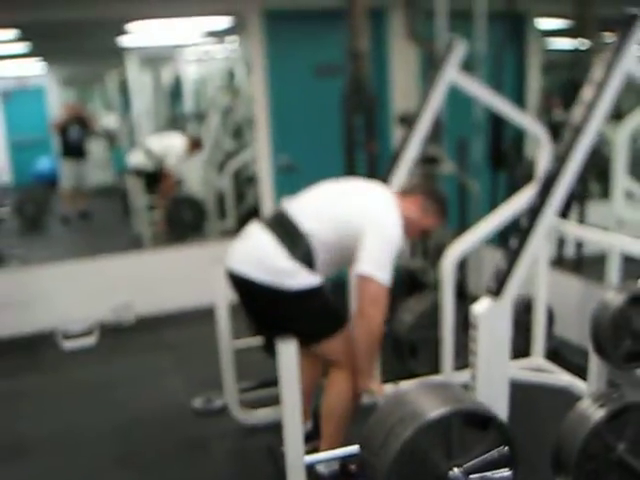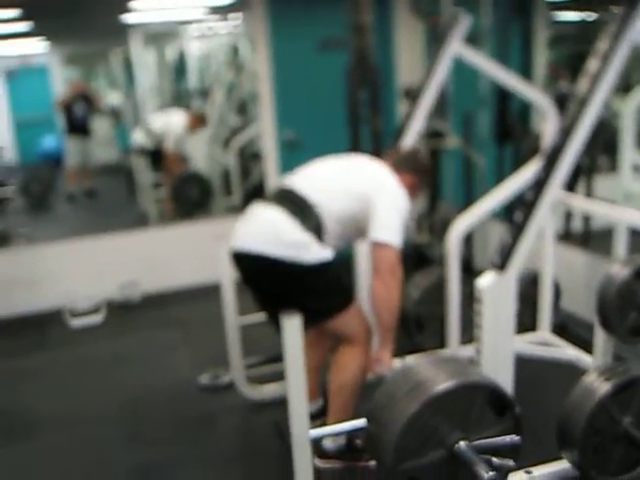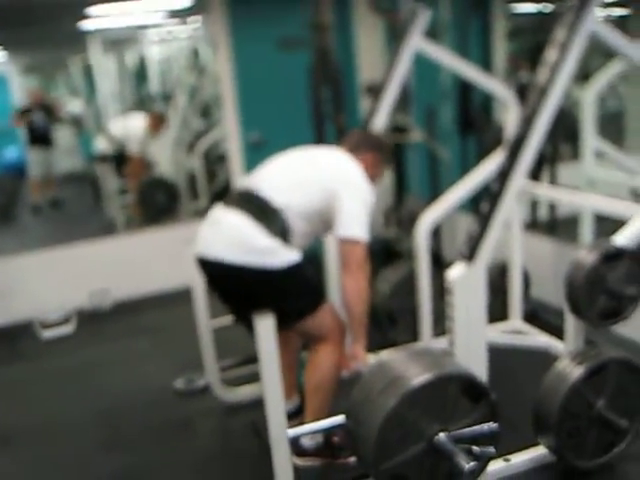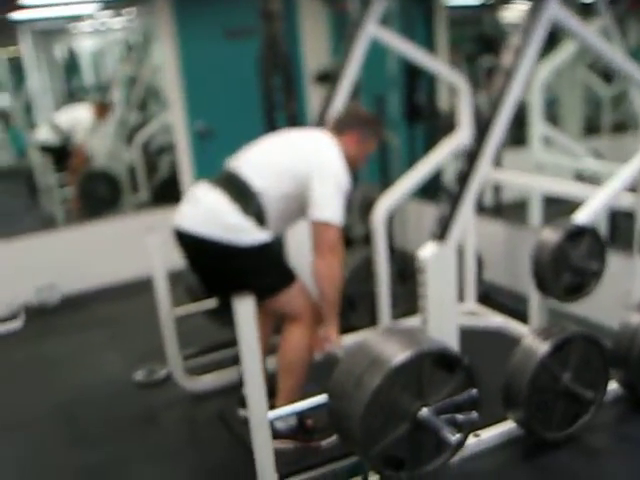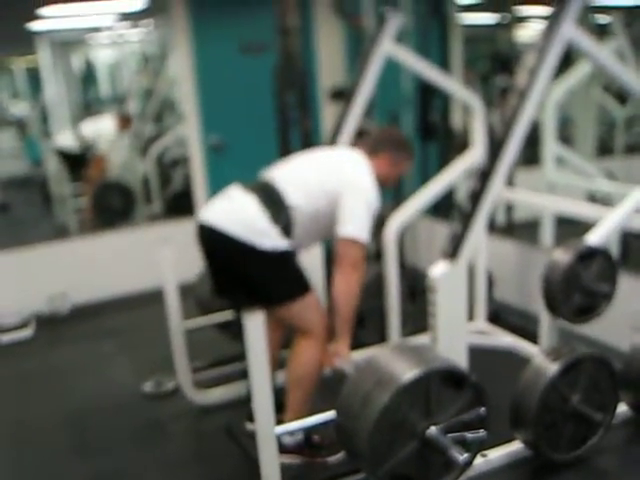
dt=1s
person 1, frame 1
left shoulder: (371, 194)
right shoulder: (386, 222)
right elbow: (369, 309)
right wrist: (367, 378)
left hip: (244, 256)
right hip: (276, 272)
left knee: (313, 344)
right knee: (346, 360)
person 1, frame 2
left shoulder: (354, 167)
right shoulder: (392, 192)
right elbow: (386, 273)
right wrist: (385, 349)
left hip: (246, 241)
right hip: (288, 250)
left knee: (318, 325)
right knee: (355, 337)
left ankle: (310, 412)
right ankle: (334, 444)
person 1, frame 3
left shoulder: (306, 156)
right shoulder: (354, 181)
right elbow: (354, 268)
right wrist: (359, 344)
left hip: (211, 246)
right hip: (255, 255)
left knee: (286, 320)
right knee: (329, 334)
left ankle: (289, 410)
right ankle: (310, 441)
person 1, frame 4
left shoulder: (301, 141)
right shoulder: (331, 164)
right elbow: (328, 250)
right wrist: (331, 326)
left hip: (191, 219)
right hip: (227, 232)
left knee: (265, 302)
right knee: (302, 315)
right ankle: (283, 422)
person 1, frame 5
left shoulder: (335, 159)
right shoulder: (361, 184)
right elbow: (348, 266)
right wrist: (342, 342)
left hip: (215, 220)
right hip: (249, 236)
left knee: (275, 315)
right knee: (314, 328)
right ankle: (291, 438)
